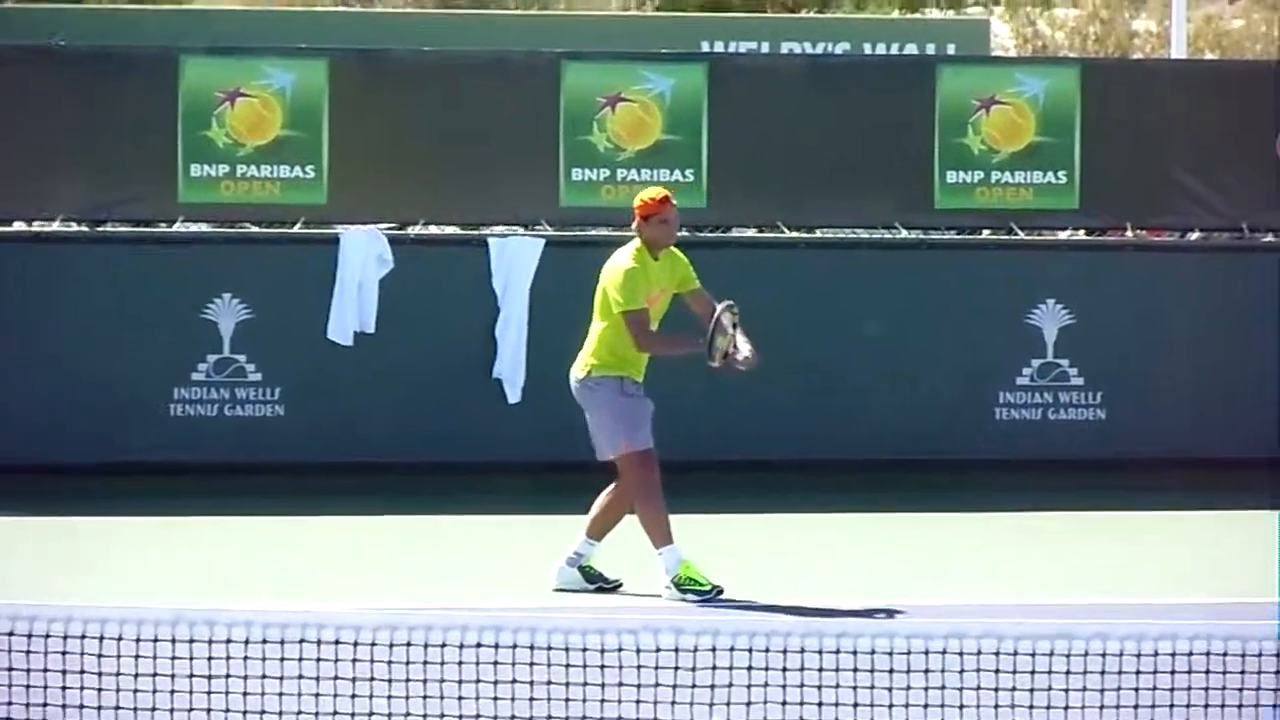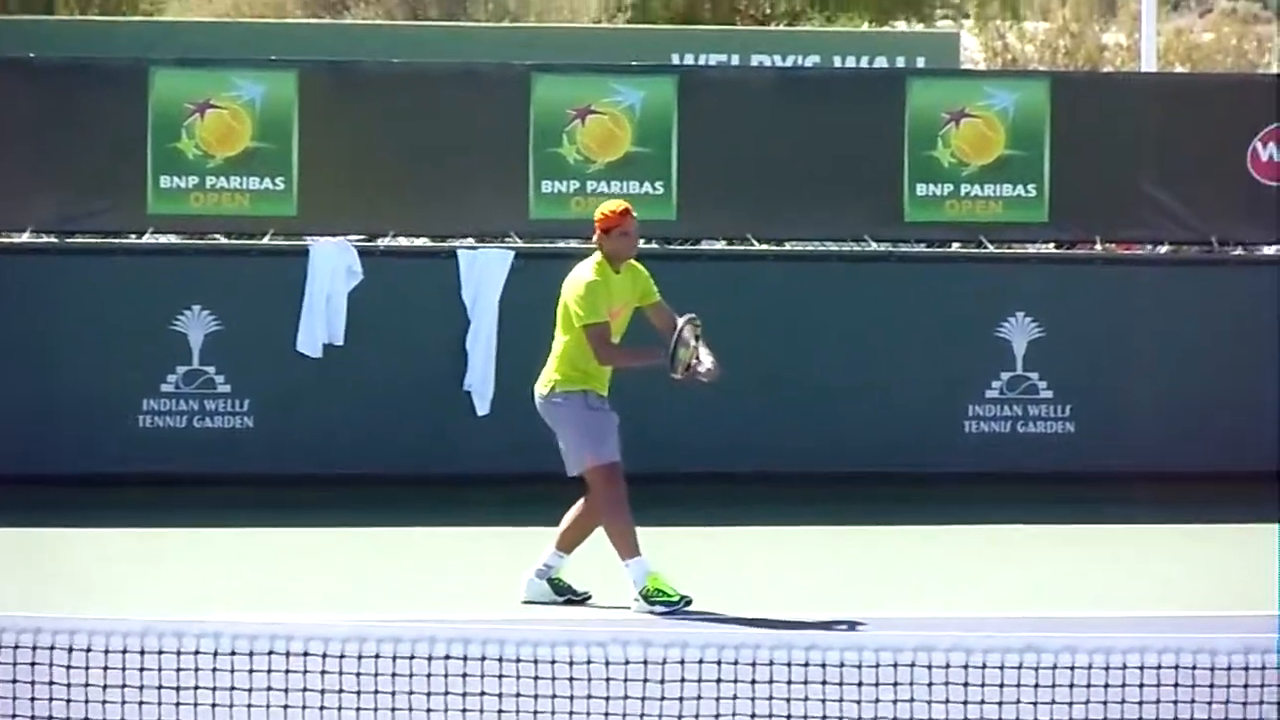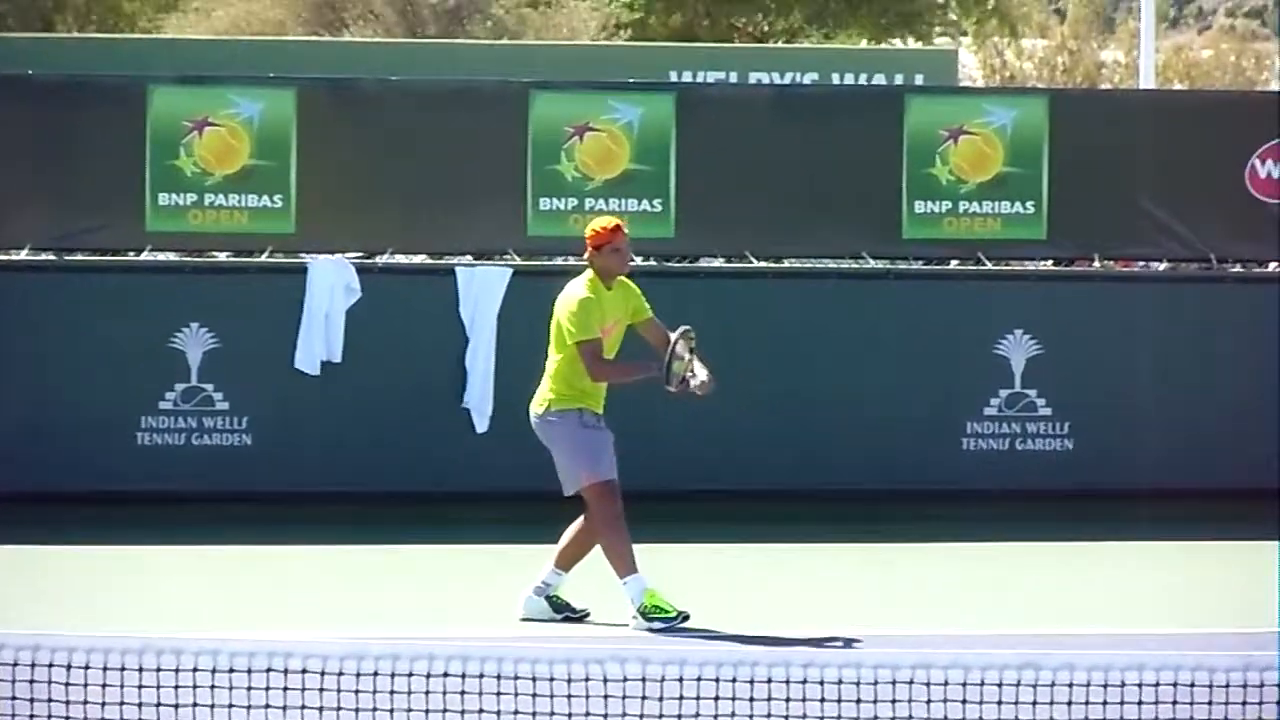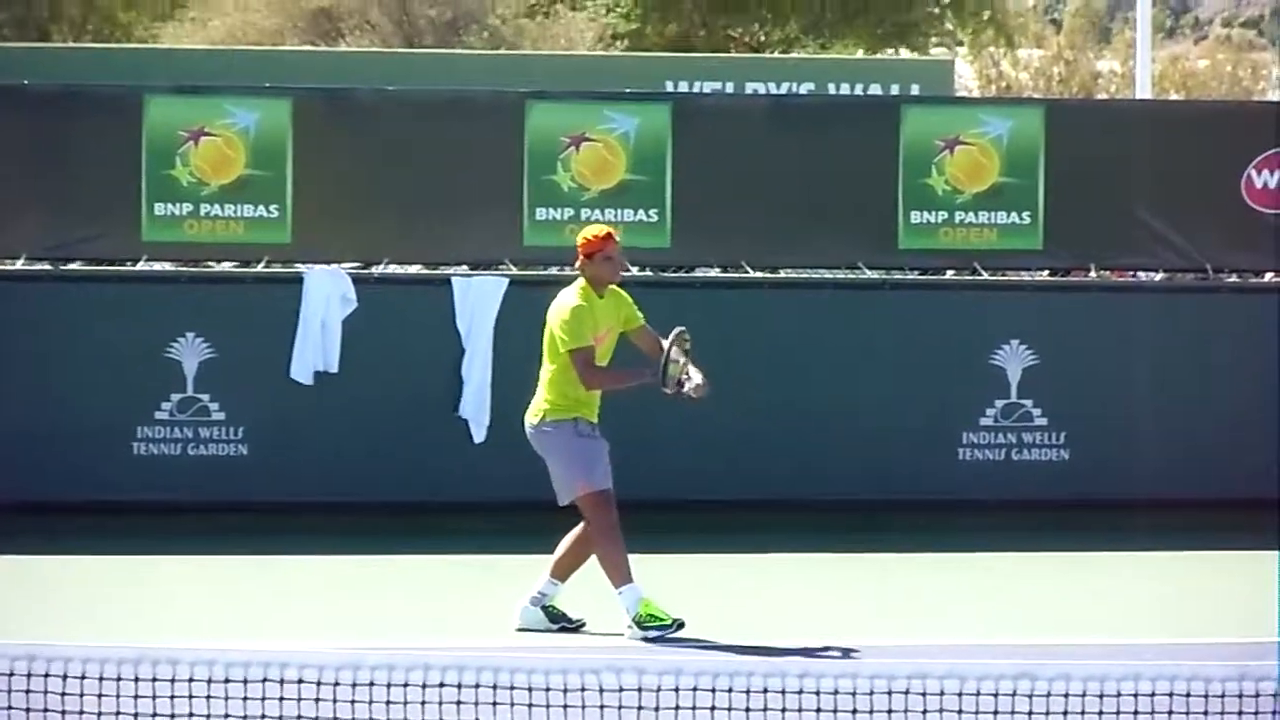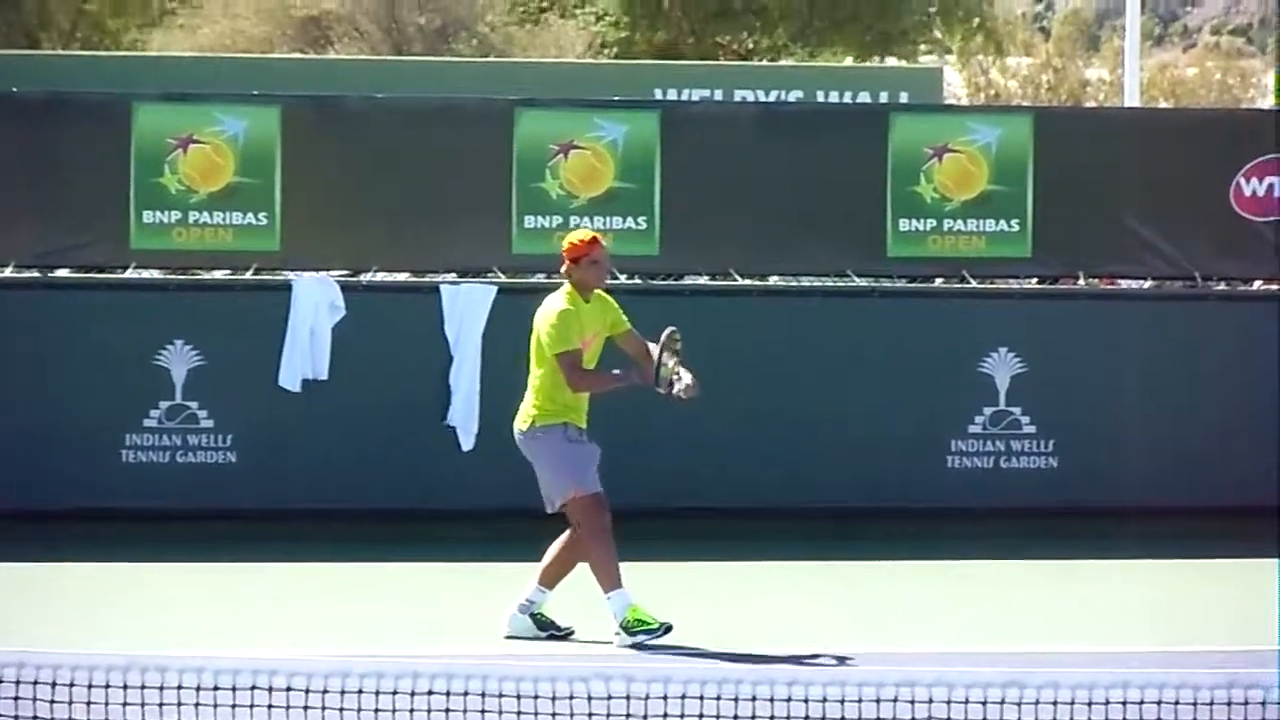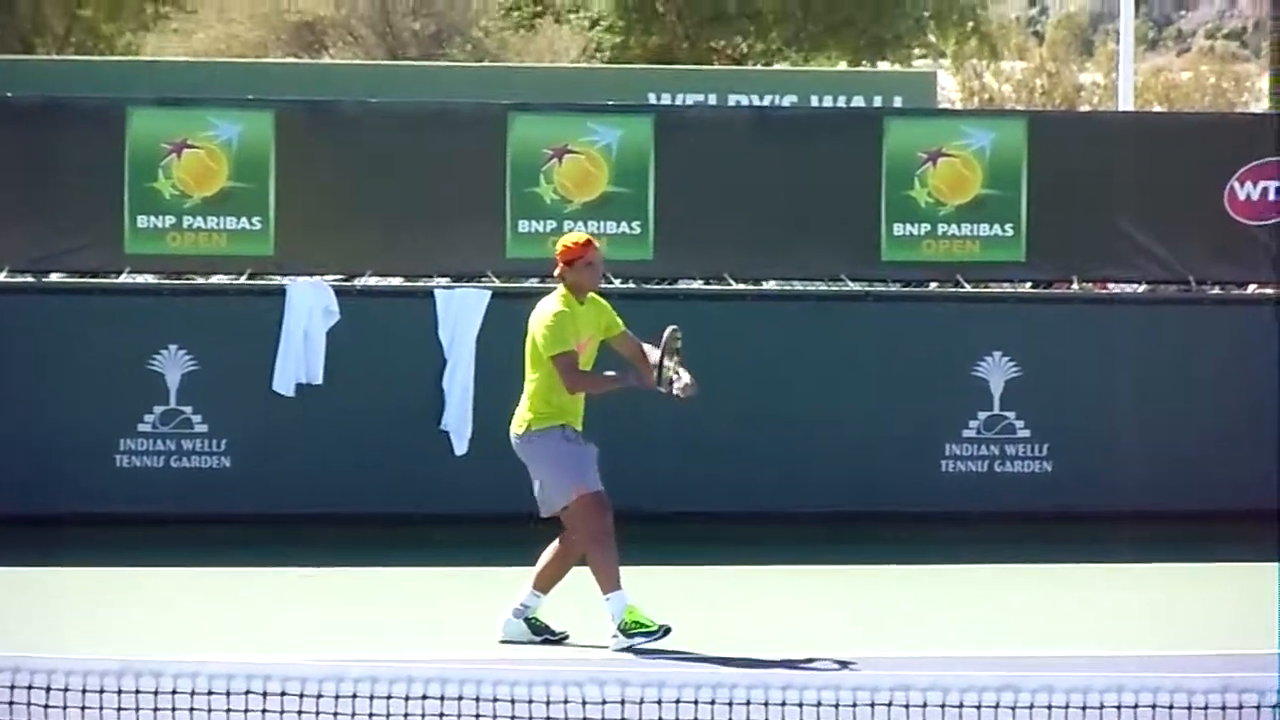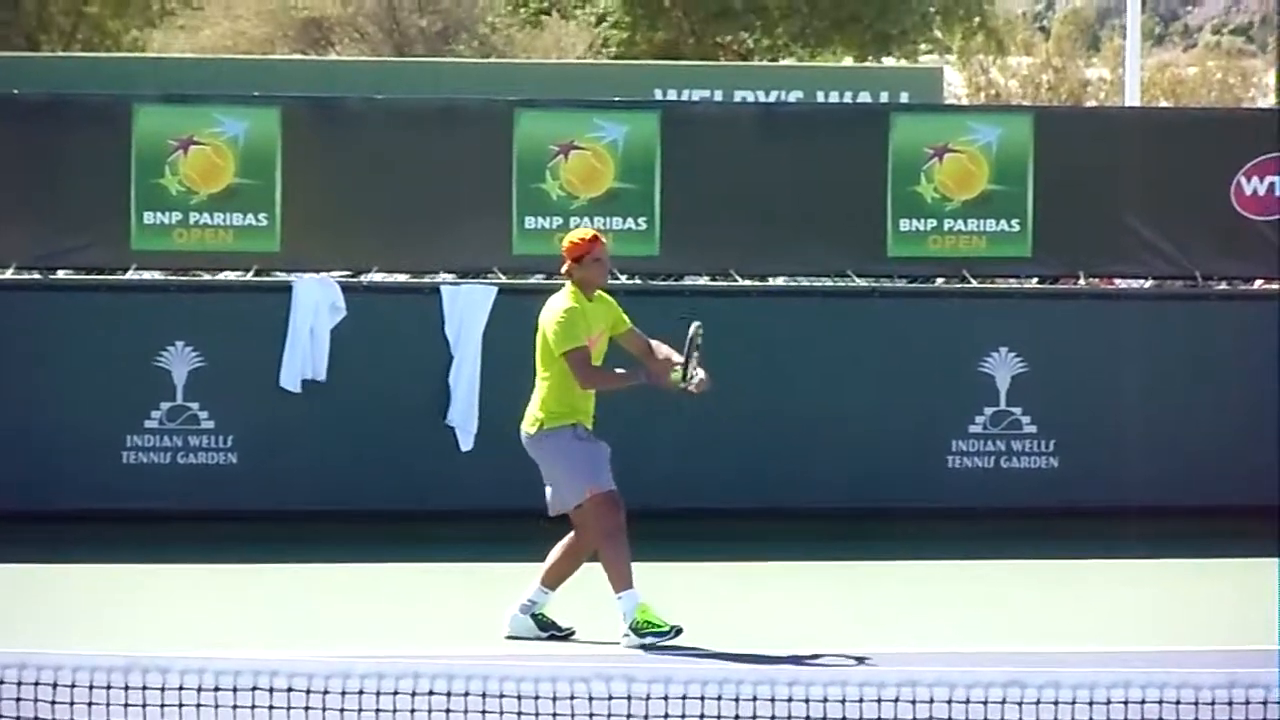
dt=0.1s
person 1, frame 1
left shoulder: (673, 261)
right shoulder: (625, 269)
left elbow: (708, 310)
right elbow: (643, 340)
left wrist: (740, 342)
right wrist: (702, 346)
left hip: (621, 379)
right hip: (603, 377)
left knee: (631, 480)
right knee: (644, 470)
left ankle: (574, 564)
right ankle: (675, 571)
person 1, frame 2
left shoulder: (634, 274)
right shoulder: (587, 282)
left elbow: (671, 323)
right elbow: (604, 353)
left wrist: (701, 353)
right wrist: (663, 357)
left hip: (587, 394)
right hip: (567, 392)
left knee: (602, 493)
right knee: (610, 483)
left ankle: (543, 576)
right ankle: (644, 584)
person 1, frame 3
left shoulder: (625, 291)
right shoulder: (579, 300)
left elbow: (664, 339)
right elbow: (596, 369)
left wrist: (695, 367)
right wrist: (656, 369)
left hip: (583, 411)
right hip: (563, 411)
left knee: (600, 510)
right knee: (607, 501)
left ankle: (541, 594)
right ankle: (642, 601)
person 1, frame 4
left shoulder: (617, 300)
right shoulder: (572, 308)
left elbow: (656, 346)
right elbow: (589, 377)
left wrist: (689, 371)
right wrist: (649, 376)
left hip: (578, 421)
right hip: (558, 420)
left knee: (596, 520)
right knee: (603, 509)
left ankle: (538, 604)
right ankle: (637, 610)
person 1, frame 5
left shoulder: (602, 304)
right shoulder: (558, 313)
left elbow: (643, 349)
right elbow: (577, 380)
left wrist: (678, 372)
right wrist: (636, 376)
left hip: (566, 426)
right hip: (547, 426)
left knee: (584, 527)
right knee: (594, 513)
left ankle: (525, 612)
right ankle: (625, 616)
person 1, frame 6
left shoulder: (595, 308)
right shoulder: (553, 315)
left elbow: (638, 350)
right elbow: (574, 380)
left wrist: (675, 369)
right wrist: (633, 378)
left hip: (559, 430)
right hip: (543, 430)
left knee: (577, 531)
right knee: (596, 512)
left ankle: (520, 616)
right ankle: (624, 618)
person 1, frame 7
left shoulder: (601, 304)
right shoulder: (564, 312)
left elbow: (646, 347)
right elbow: (587, 376)
left wrist: (686, 365)
right wrist: (647, 376)
left hip: (569, 428)
right hip: (555, 428)
left knee: (588, 529)
right knee: (609, 511)
left ankle: (527, 612)
right ankle: (635, 617)
